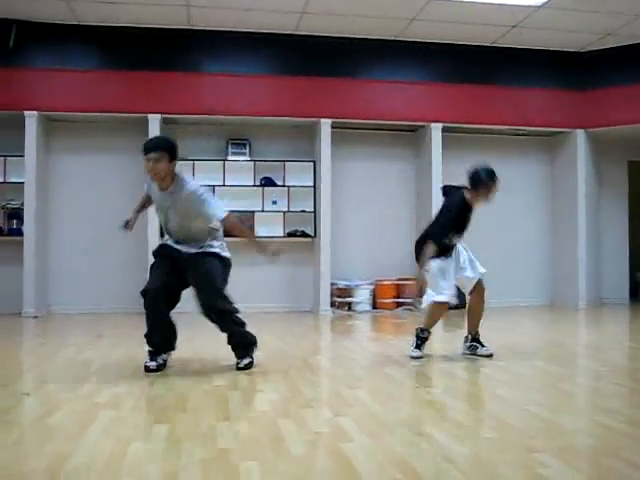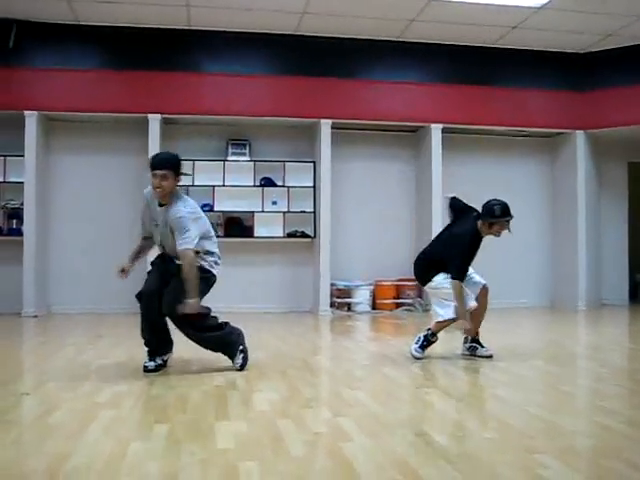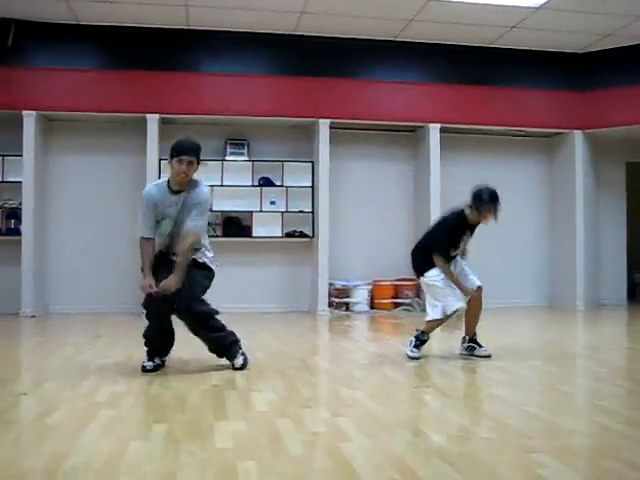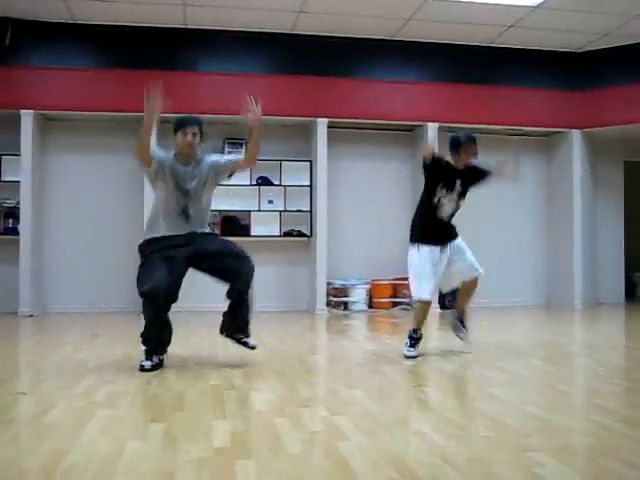
dt=0.2s
person 1, frame 1
left shoulder: (191, 192)
right shoulder: (154, 179)
left elbow: (225, 220)
left wrist: (256, 243)
right wrist: (136, 214)
left hip: (206, 251)
right hip: (173, 249)
left knee: (213, 301)
right knee: (153, 294)
left ankle: (245, 348)
right ankle: (160, 350)
person 1, frame 2
left shoulder: (183, 211)
right shoulder: (150, 197)
left elbow: (187, 255)
right elbow: (149, 237)
left wrist: (192, 296)
right wrist: (131, 260)
left hip: (199, 263)
right hip: (170, 260)
left knee: (177, 306)
right knee: (148, 296)
left ankle: (234, 342)
right ankle: (159, 351)
person 1, frame 3
left shoulder: (200, 194)
right shoulder: (151, 193)
left elbow: (189, 239)
right elbow: (147, 238)
left wrist: (176, 277)
right wrist: (146, 274)
left hip: (195, 260)
right hip: (163, 258)
left knee: (189, 305)
right knee: (157, 299)
left ankle: (230, 346)
right ankle: (157, 352)
person 1, frame 4
left shoulder: (211, 165)
right shoulder: (160, 162)
left elbow: (248, 162)
right elbow: (142, 154)
left wrist: (254, 128)
right wrist: (150, 117)
left hip: (198, 237)
right hip: (162, 240)
left knee: (241, 266)
right knee: (155, 290)
left ankle: (236, 326)
right ankle: (154, 351)
person 2, frame 1
left shoulder: (461, 194)
right shoulder: (455, 210)
left elbow: (445, 189)
right elbow: (432, 242)
right wrist: (421, 273)
left hip: (452, 247)
right hip: (434, 254)
left knee: (477, 285)
right knee: (442, 298)
left ankle: (472, 340)
right ankle: (420, 337)
person 2, frame 2
left shoulder: (472, 215)
right shoulder: (466, 240)
left elbow: (452, 201)
right elbow: (457, 282)
right wrist: (464, 318)
left hip: (449, 265)
right hip: (429, 270)
left knee: (482, 290)
right knee: (465, 306)
left ankle: (471, 342)
right ankle: (426, 337)
person 2, frame 3
left shoulder: (473, 217)
right shoulder: (452, 223)
right elbow: (439, 260)
left wrist: (462, 249)
right wrist: (462, 288)
left hip: (449, 259)
right hip: (427, 262)
left knee: (476, 291)
right knee: (450, 305)
left ankle: (469, 342)
right ankle: (419, 338)
person 2, frame 4
left shoulder: (470, 172)
right shoulder: (439, 168)
left elbow: (491, 171)
right elbow: (427, 155)
right wrist: (430, 153)
left hip: (449, 237)
right hip: (424, 239)
left knee: (472, 275)
right knee: (425, 293)
left ankle: (459, 317)
right ankle: (414, 337)
